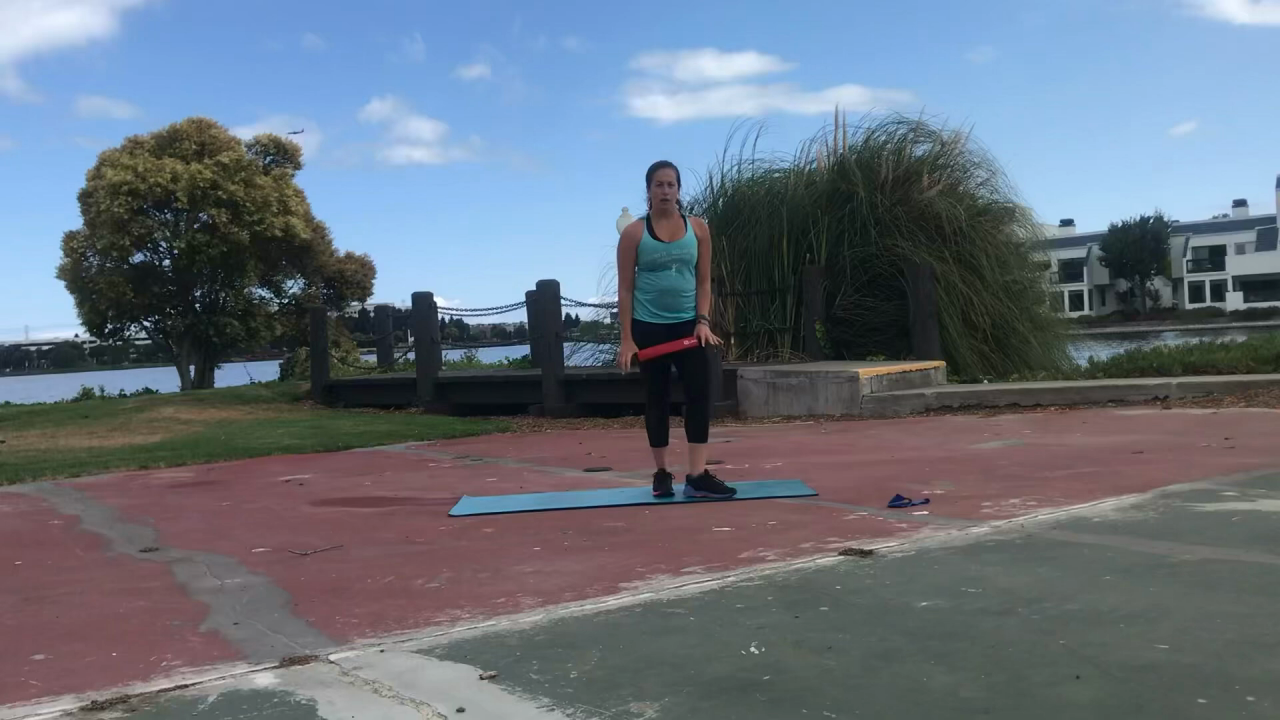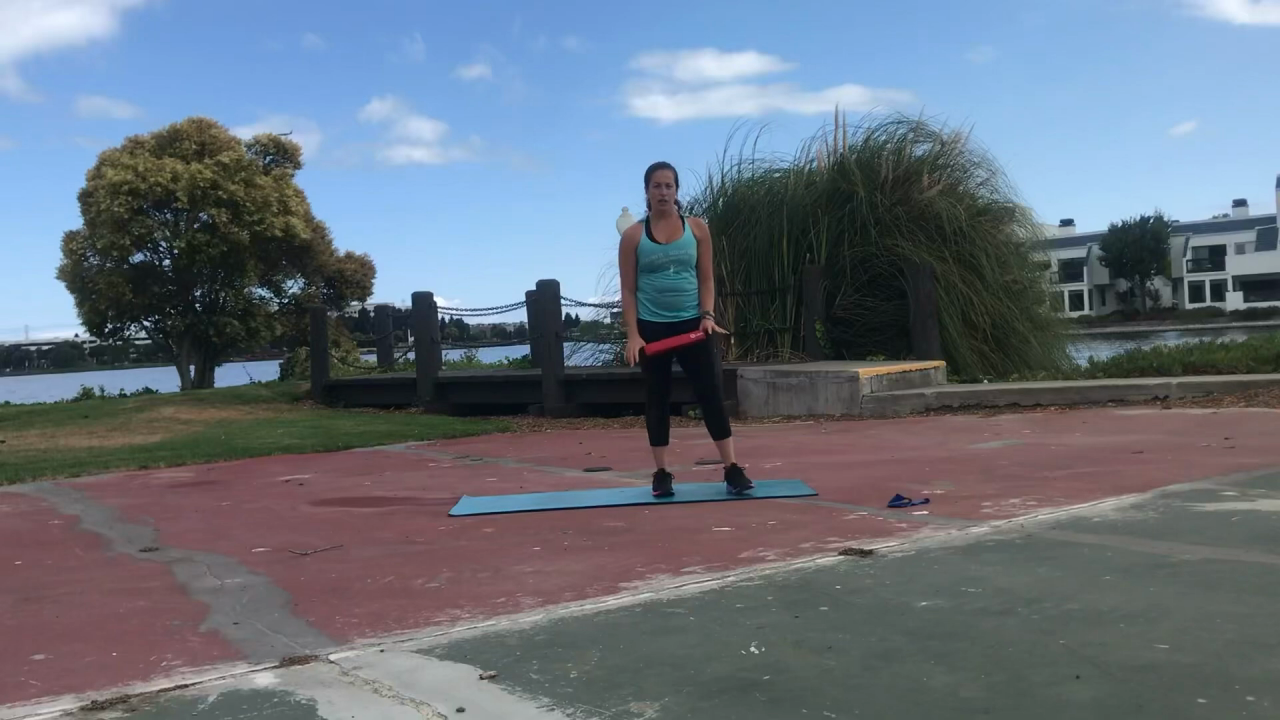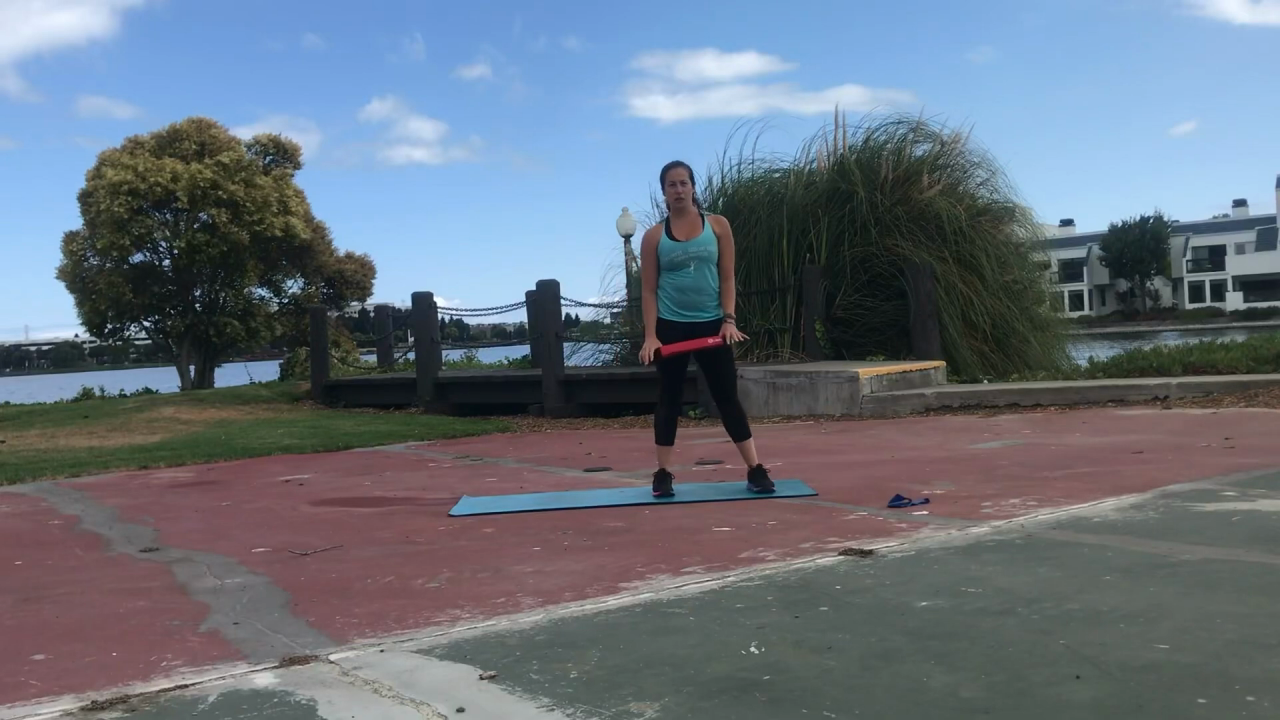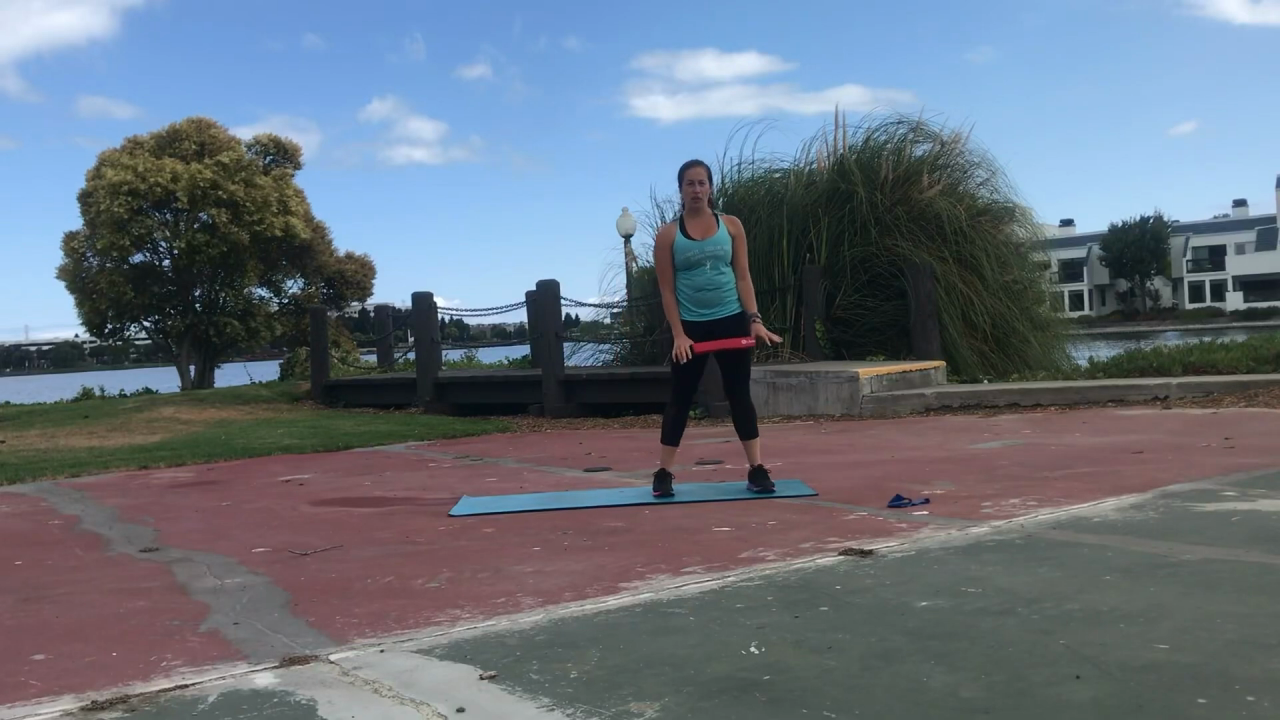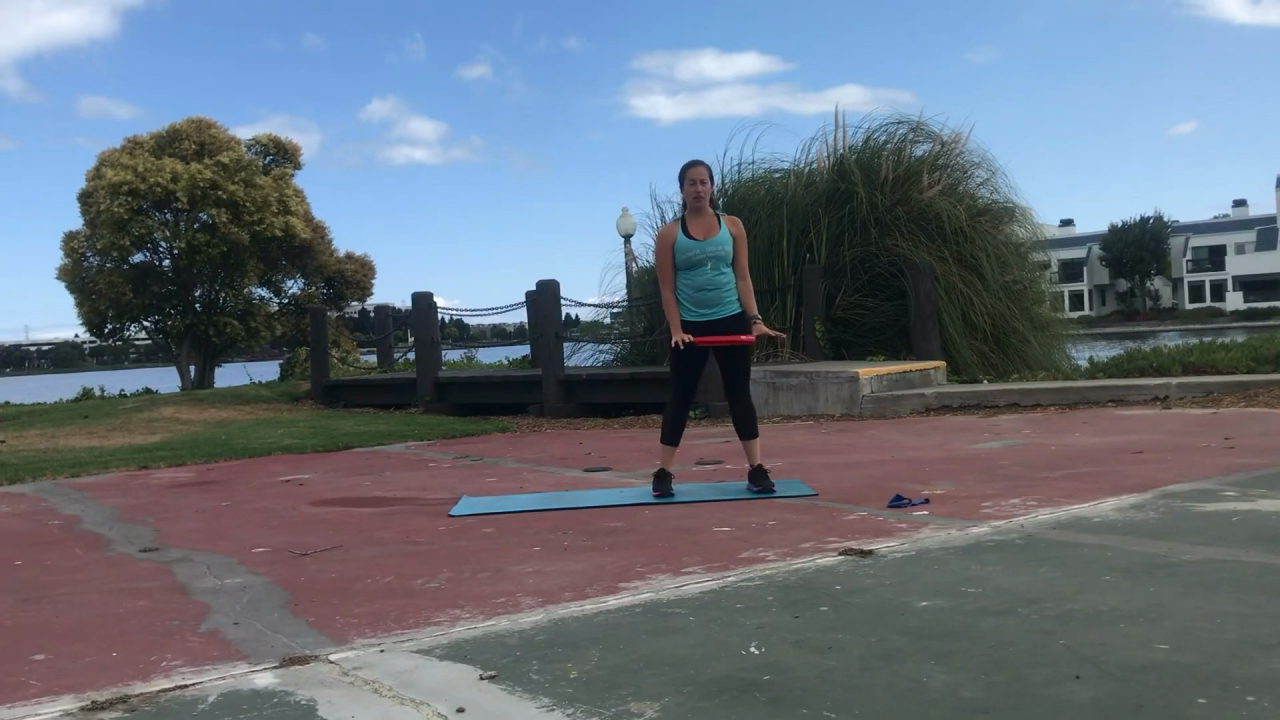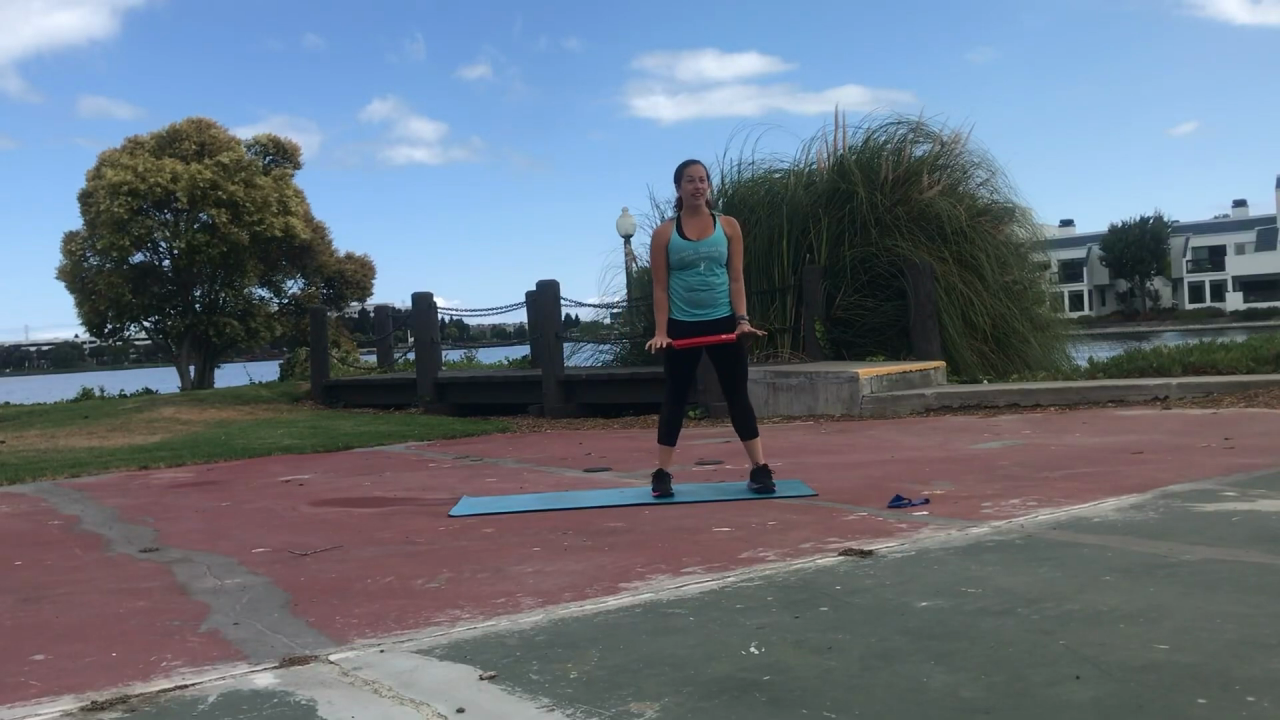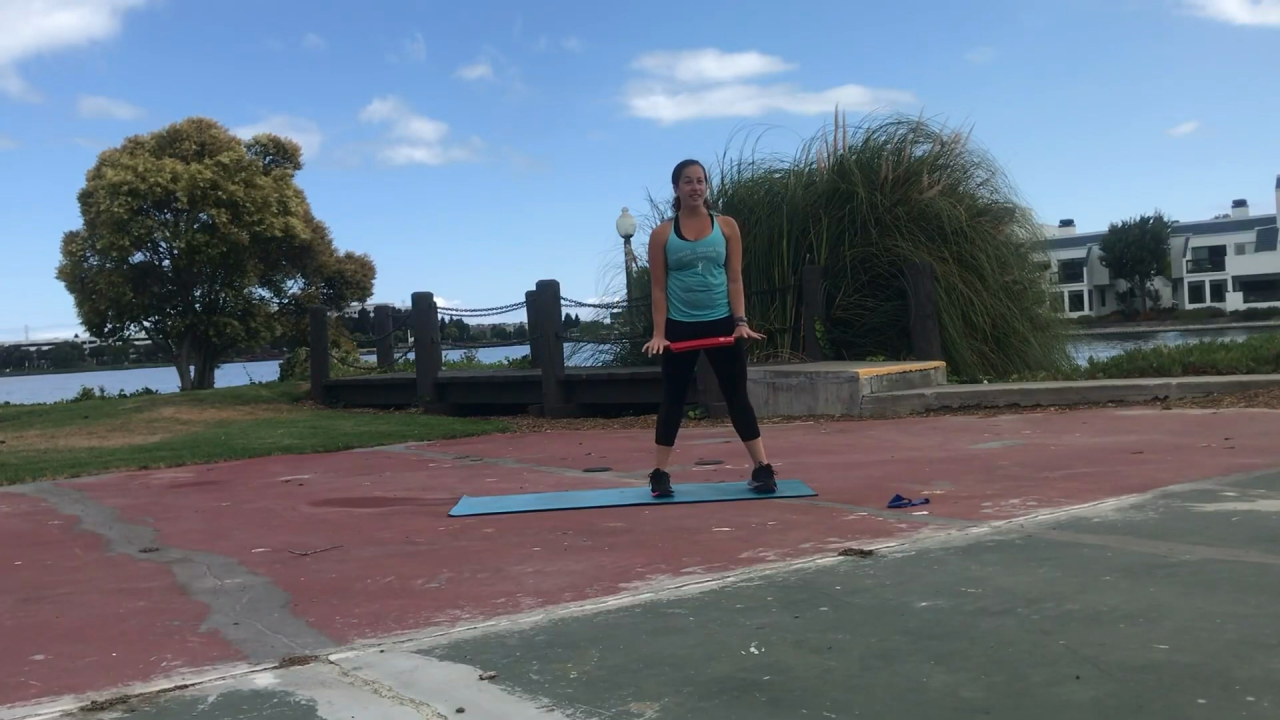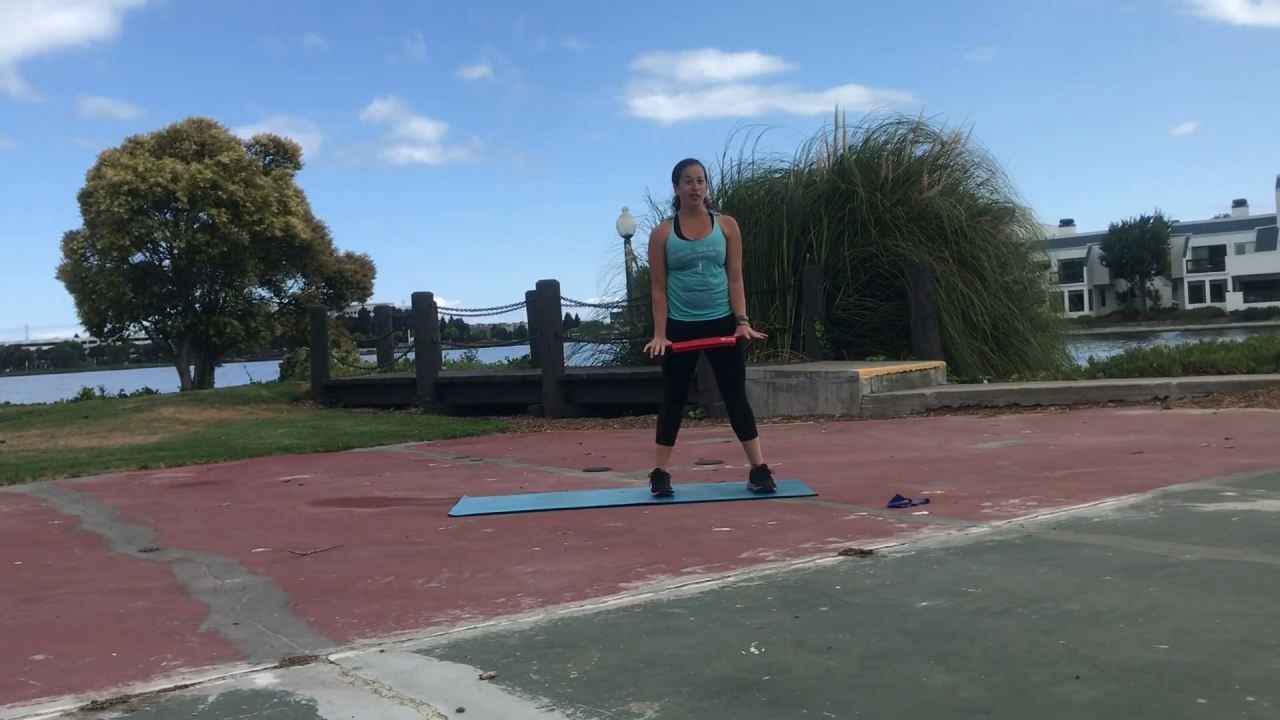
dt=0.3s
person 1, frame 1
left shoulder: (698, 229)
right shoulder: (634, 233)
left elbow: (704, 281)
right elbow: (625, 289)
left wrist: (703, 321)
right wrist: (627, 338)
left hip: (688, 324)
right hip: (649, 328)
left knee: (699, 395)
right knee: (657, 399)
left ankle: (697, 476)
right ankle: (662, 474)
person 1, frame 2
left shoulder: (697, 228)
right shoulder: (633, 235)
left elbow: (706, 279)
right elbow: (628, 290)
left wrist: (707, 315)
right wrist: (632, 334)
left hip: (691, 323)
right hip: (651, 327)
left knee: (710, 393)
right knee: (658, 398)
left ankle: (732, 468)
right ankle: (662, 473)
person 1, frame 3
left shoulder: (718, 226)
right shoulder: (654, 236)
left elbow: (727, 279)
right elbow: (648, 290)
left wrist: (728, 320)
right wrist: (650, 335)
left hip: (711, 325)
right hip: (671, 327)
left knee: (727, 396)
right knee: (669, 398)
left ankle: (755, 469)
right ankle: (663, 473)
person 1, frame 4
left shoulder: (731, 225)
right shoulder: (668, 234)
left elbow: (743, 277)
right elbow: (667, 290)
left wrist: (754, 319)
right wrist: (679, 334)
left hip: (731, 321)
right hip: (691, 326)
left knee: (739, 394)
right knee: (680, 398)
left ankle: (757, 469)
right ankle: (664, 473)
person 1, frame 5
left shoulder: (732, 226)
right shoulder: (669, 234)
left elbow: (743, 277)
right elbow: (667, 289)
left wrist: (755, 319)
right wrist: (676, 329)
left hip: (730, 321)
right hip: (691, 326)
left knee: (739, 394)
right knee: (680, 397)
left ankle: (756, 469)
right ankle: (663, 473)
person 1, frame 6
left shoulder: (728, 226)
right shoulder: (664, 232)
left elbow: (736, 278)
right elbow: (660, 287)
left wrist: (742, 319)
right wrist: (661, 331)
left hip: (723, 322)
right hip: (682, 326)
left knee: (737, 394)
right knee: (675, 397)
left ankle: (759, 468)
right ankle: (662, 473)
person 1, frame 7
left shoulder: (726, 226)
right shoulder: (662, 234)
left elbow: (735, 279)
right elbow: (658, 288)
left wrist: (740, 321)
right wrist: (659, 332)
left hip: (721, 322)
right hip: (680, 326)
left knee: (737, 394)
right knee: (673, 398)
left ankle: (762, 468)
right ankle: (659, 473)
person 1, frame 8
left shoulder: (727, 226)
right shoulder: (662, 233)
left elbow: (735, 278)
right elbow: (658, 288)
left wrist: (742, 321)
right wrist: (660, 333)
left hip: (722, 322)
right hip: (680, 326)
left knee: (735, 395)
right knee: (673, 398)
left ankle: (759, 469)
right ankle: (660, 473)
